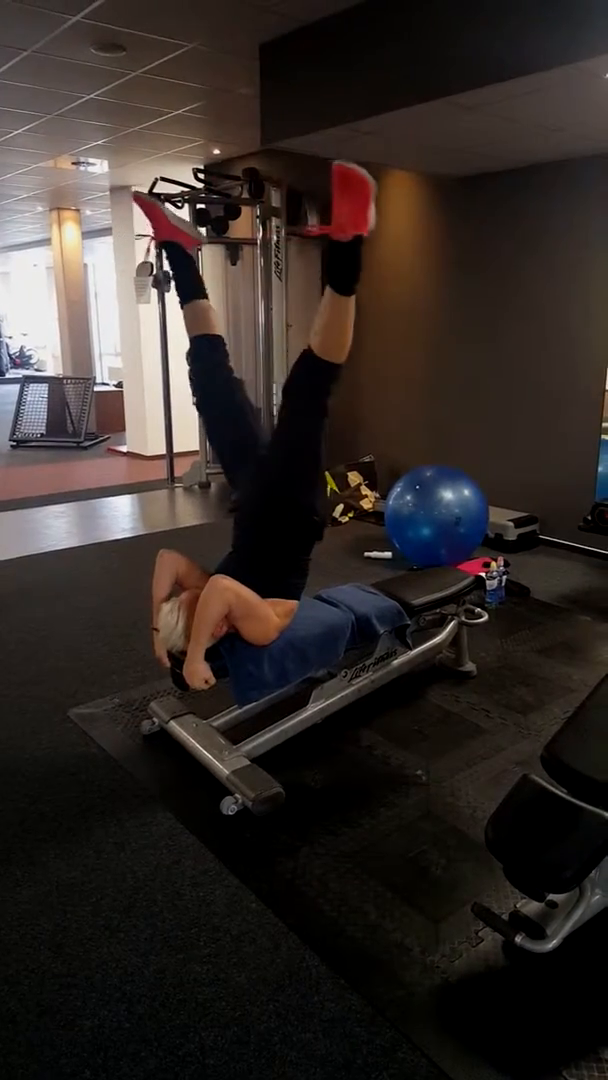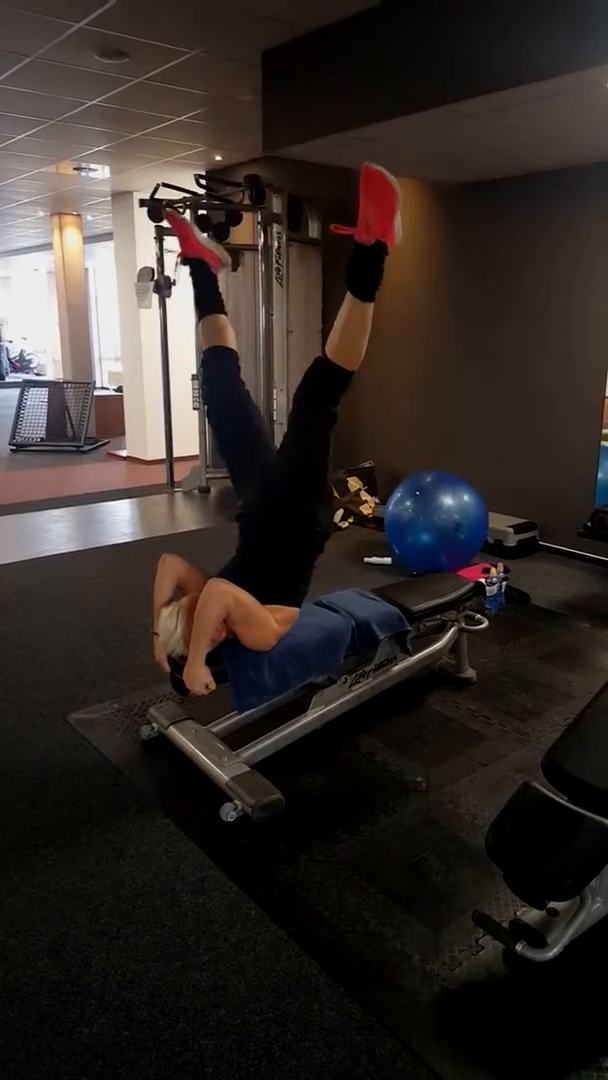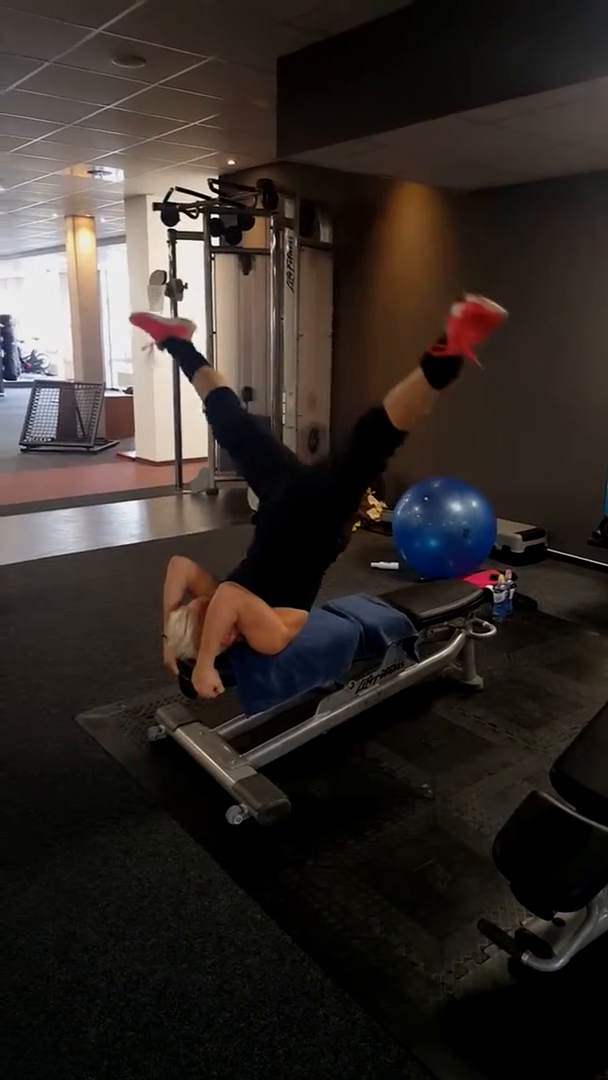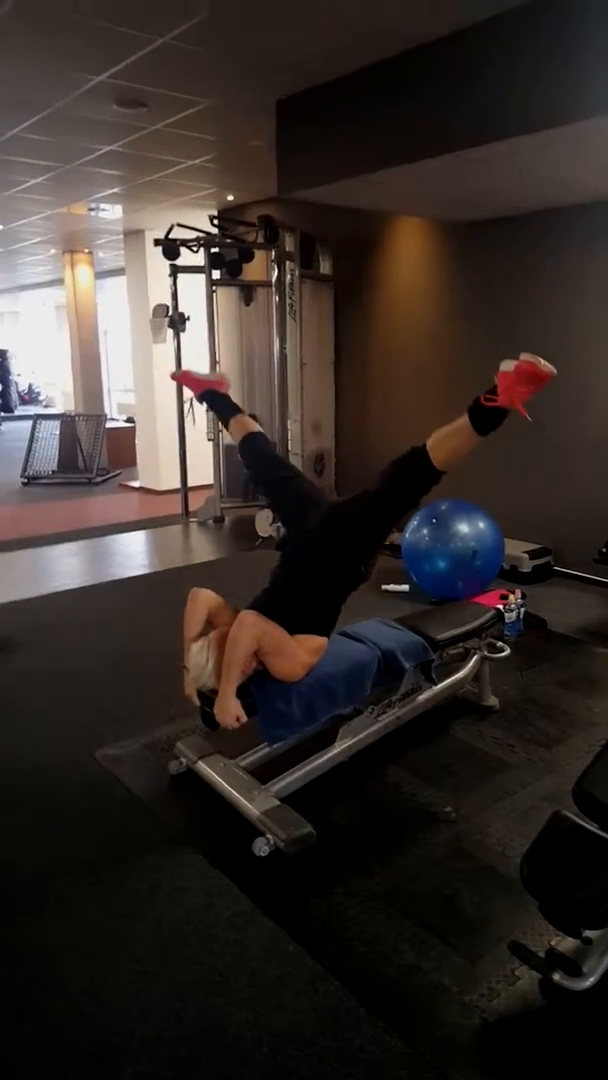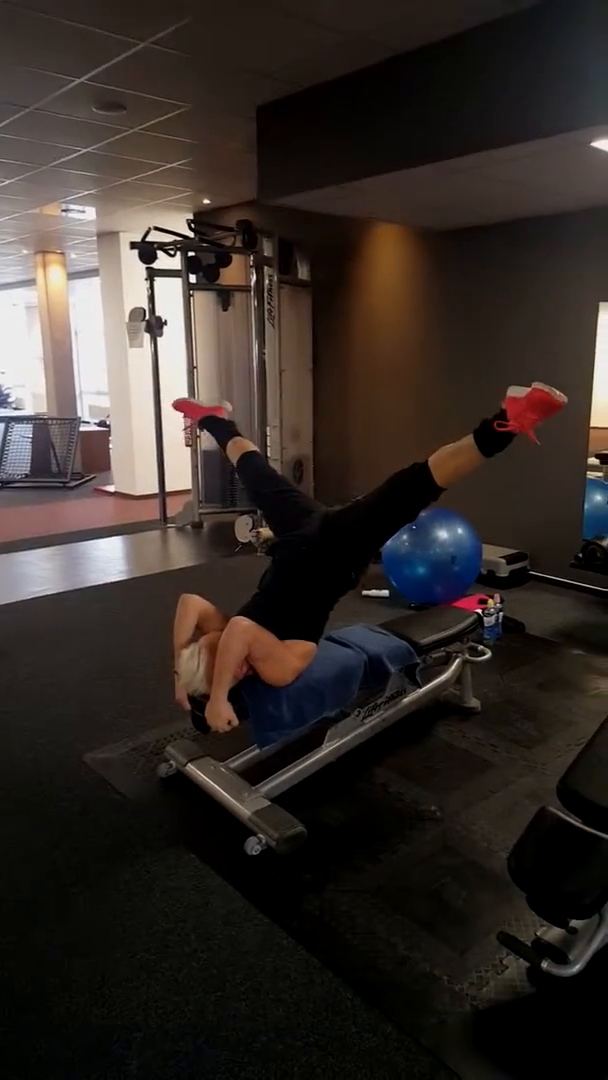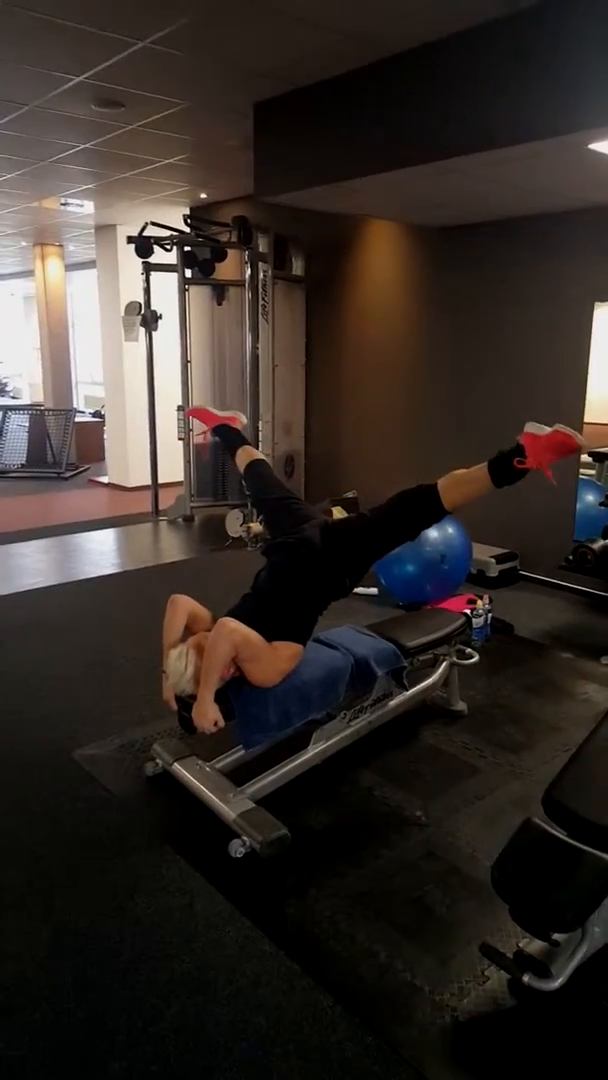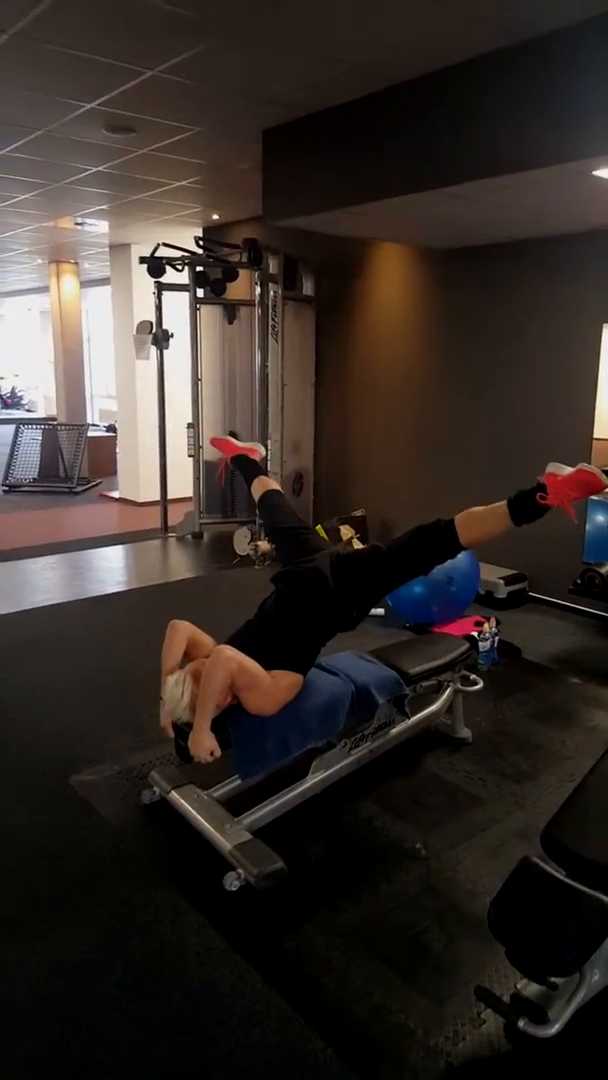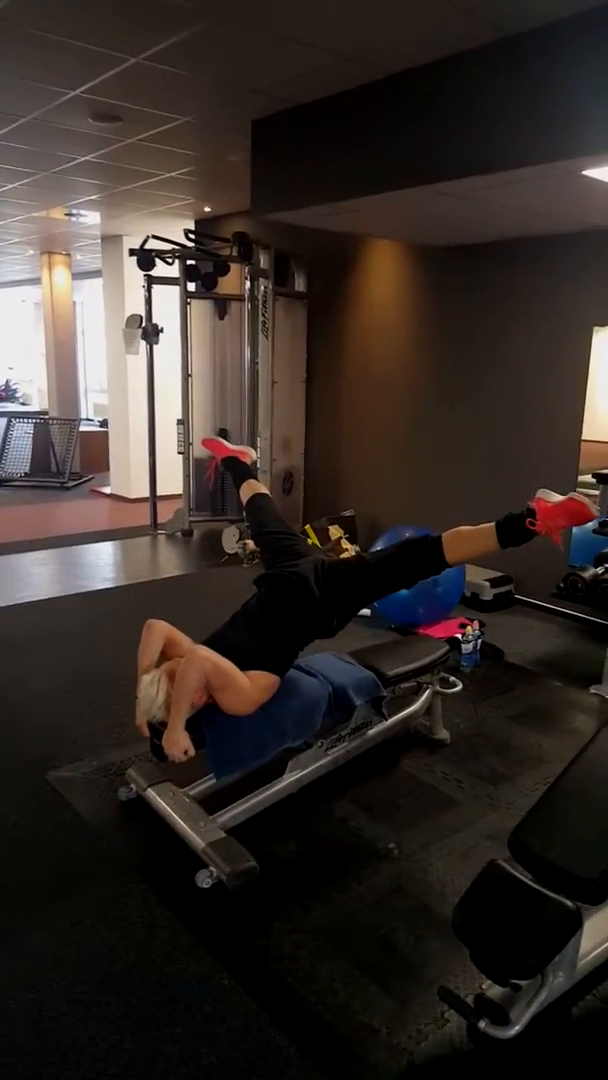
dt=0.5s
person 1, frame 1
left shoulder: (261, 627)
right elbow: (168, 557)
right wrist: (161, 629)
left hip: (287, 510)
right hip: (259, 500)
right knee: (212, 380)
person 1, frame 2
left shoulder: (260, 634)
right elbow: (169, 562)
right wrist: (161, 631)
left hip: (292, 518)
right hip: (267, 510)
right knee: (222, 393)
person 1, frame 3
left shoulder: (269, 638)
right elbow: (181, 564)
right wrist: (173, 638)
left hip: (312, 524)
right hip: (287, 502)
right knee: (231, 422)
left ankle: (450, 348)
person 1, frame 4
left shoulder: (288, 665)
right shoulder: (236, 642)
left wrist: (227, 698)
left hip: (337, 550)
right hip: (309, 536)
left knee: (409, 480)
right knee: (264, 464)
left ankle: (499, 399)
right ankle: (213, 395)
person 1, frame 5
left shoulder: (279, 668)
right shoulder: (229, 644)
left wrist: (217, 700)
left hip: (331, 555)
right hip: (300, 541)
left knee: (407, 495)
right knee: (259, 479)
left ankle: (508, 422)
right ankle: (212, 420)
person 1, frame 6
left shoulder: (265, 670)
right shoulder: (215, 648)
left wrist: (204, 701)
right wrist: (169, 673)
left hip: (326, 562)
right hip: (295, 547)
left knee: (416, 510)
right knee: (263, 486)
left ankle: (524, 457)
right ankle: (226, 428)
person 1, frame 7
left shoulder: (262, 698)
right shoulder: (215, 675)
right elbow: (178, 627)
left wrist: (200, 730)
right wrist: (168, 700)
left hip: (334, 592)
right hip: (303, 576)
left knee: (430, 545)
right knee: (278, 517)
left ankle: (547, 495)
right ankle: (245, 459)
person 1, frame 8
left shoulder: (239, 697)
right shoulder: (192, 674)
right elbow: (155, 627)
left wrist: (175, 730)
right wrist: (143, 703)
left hip: (317, 599)
right hip: (285, 581)
left knee: (417, 558)
right knee: (263, 517)
left ankle: (535, 520)
right ankle: (236, 461)
